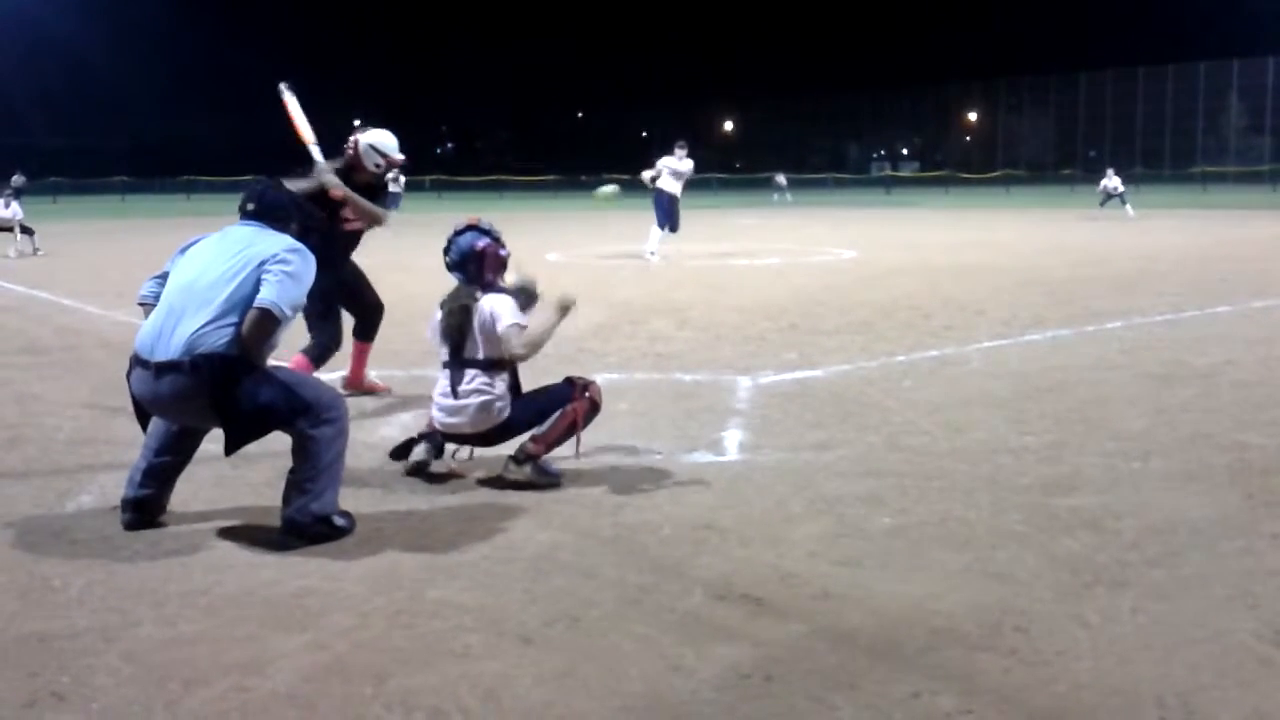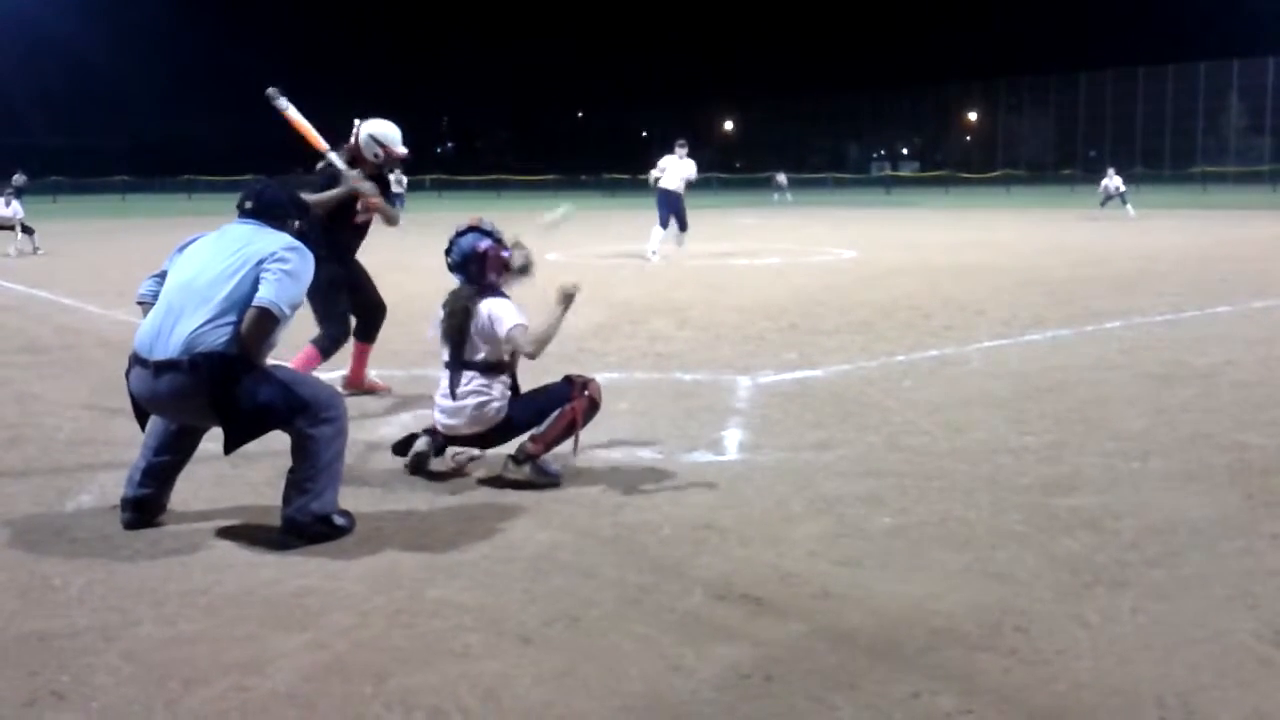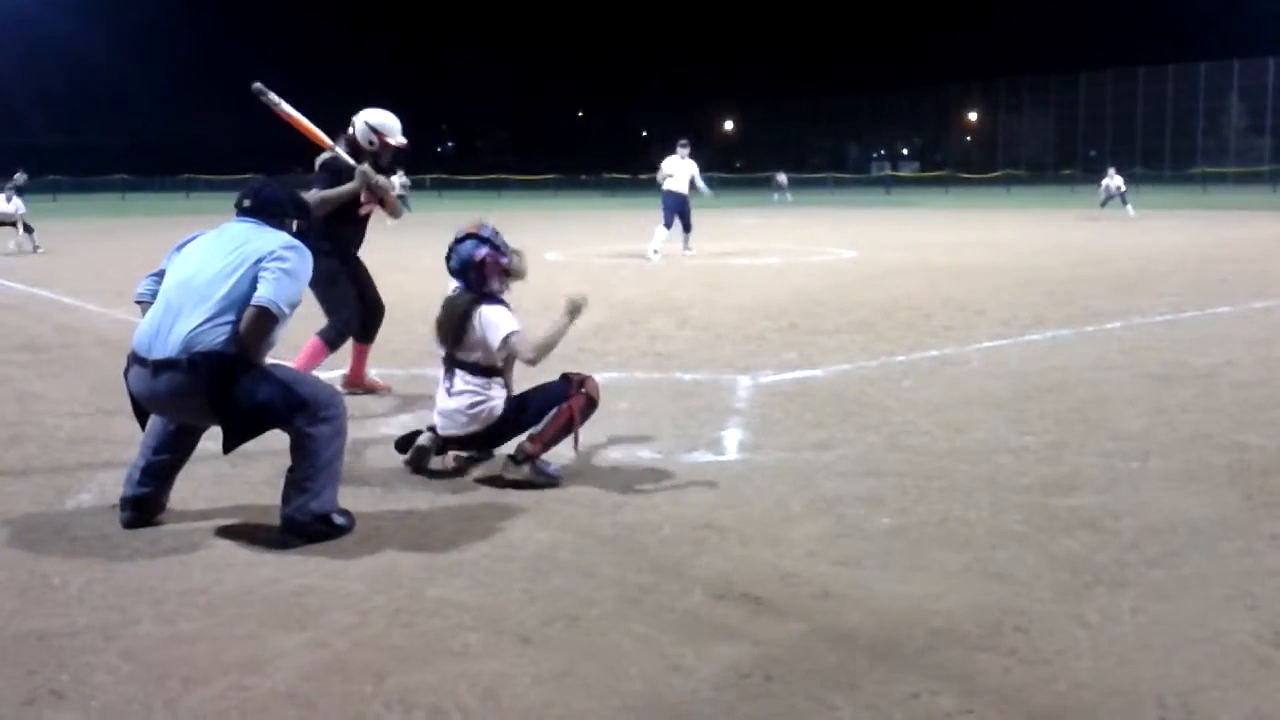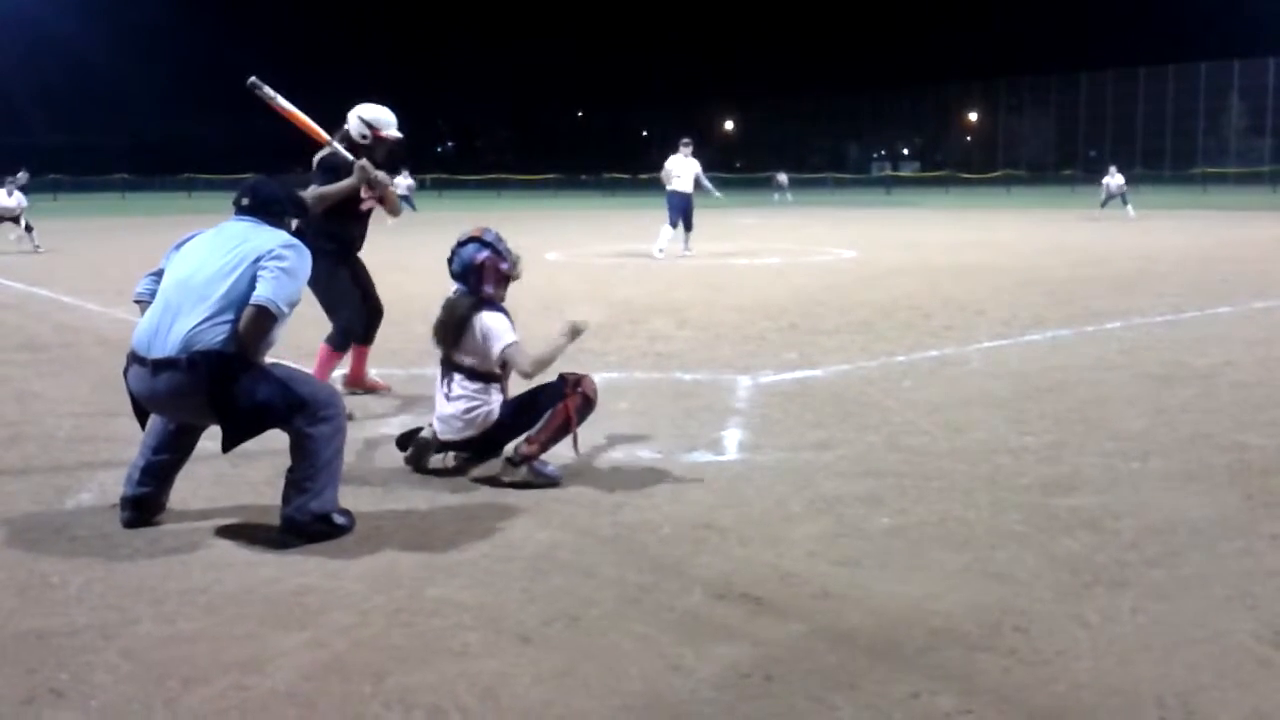
dt=0.1s
person 1, frame 1
left shoulder: (201, 242)
right shoulder: (291, 251)
left elbow: (150, 296)
right elbow: (265, 315)
right wrist: (250, 369)
left hip: (144, 378)
right hip: (203, 379)
left knee: (185, 401)
right knee: (325, 408)
left ankle: (141, 502)
right ankle: (309, 518)
person 1, frame 2
left shoulder: (199, 241)
right shoulder: (289, 249)
left elbow: (148, 295)
right elbow: (264, 315)
right wrist: (248, 368)
left hip: (143, 377)
right hip: (201, 378)
left knee: (186, 399)
right knee: (324, 407)
left ankle: (141, 502)
right ankle: (309, 518)
person 1, frame 3
left shoulder: (197, 240)
right shoulder: (287, 248)
left elbow: (147, 293)
right elbow: (262, 313)
right wrist: (248, 366)
left hip: (142, 376)
right hip: (200, 377)
left knee: (184, 402)
right knee: (323, 406)
left ankle: (140, 500)
right ankle: (309, 517)
person 1, frame 4
left shoulder: (196, 239)
right shoulder: (286, 246)
left elbow: (146, 293)
right elbow: (261, 313)
right wrist: (246, 366)
left hip: (141, 375)
right hip: (199, 376)
left knee: (184, 399)
right knee: (322, 406)
left ankle: (140, 500)
right ankle: (309, 517)
person 2, frame 1
left shoulder: (374, 186)
right shoulder: (329, 177)
left elbow: (379, 219)
left wrist: (345, 194)
right wrist: (313, 185)
left hip: (338, 262)
left knee: (371, 310)
right knee: (326, 340)
left ankle: (356, 378)
person 2, frame 2
left shoulder: (376, 181)
right shoulder: (335, 173)
left elbow: (393, 219)
left wrist: (377, 201)
right wrist: (344, 191)
left hip: (342, 257)
right hip: (317, 258)
left knee: (374, 310)
right knee: (336, 331)
left ankle: (356, 377)
person 2, frame 3
left shoulder: (372, 169)
right shoulder: (336, 167)
left elbow: (396, 212)
right elbow: (311, 205)
left wrist: (386, 192)
right wrist: (355, 186)
left hip: (343, 253)
right hip: (319, 253)
left knee: (372, 309)
right knee: (344, 320)
left ankle: (356, 376)
person 2, frame 4
left shoulder: (369, 166)
right shoulder: (335, 163)
left elbow: (395, 210)
right elbow: (308, 201)
left wrist: (385, 189)
right wrist: (354, 181)
left hip: (344, 253)
right hip: (319, 253)
left knee: (372, 310)
right knee: (349, 322)
left ankle: (357, 376)
person 3, frame 1
left shoulder: (447, 305)
right shoulder: (497, 302)
right elbow: (521, 350)
right wrist: (557, 315)
left hip: (446, 421)
right hip: (487, 422)
right knee: (587, 393)
left ankle: (430, 442)
right ankle: (525, 460)
person 3, frame 2
left shoulder: (451, 303)
right shoulder: (497, 305)
right elbow: (530, 348)
left wrist: (512, 272)
right wrist: (561, 307)
left hip: (448, 423)
right hip: (487, 422)
right knee: (587, 391)
left ankle: (432, 440)
right ankle: (524, 459)
person 3, frame 3
left shoulder: (454, 300)
right shoulder: (492, 312)
right elbow: (530, 354)
left wrist: (509, 274)
right wrist: (567, 317)
left hip: (448, 423)
right hip: (481, 423)
right knee: (585, 389)
left ankle: (434, 440)
right ankle: (523, 459)
person 3, frame 4
left shoulder: (454, 302)
right shoulder: (491, 318)
right elbow: (528, 368)
left wrist: (507, 276)
right wrist: (565, 338)
left hip: (448, 426)
right hip: (479, 427)
right knee: (582, 388)
left ankle: (435, 439)
right ankle: (521, 460)
